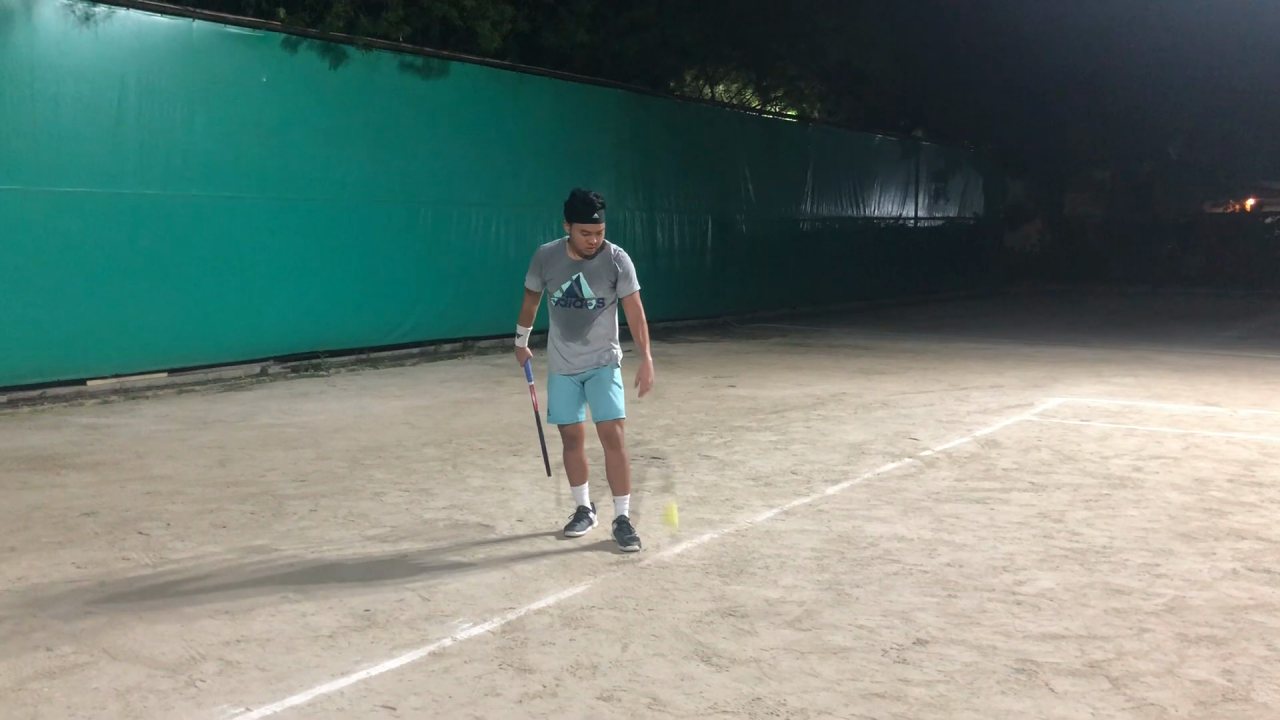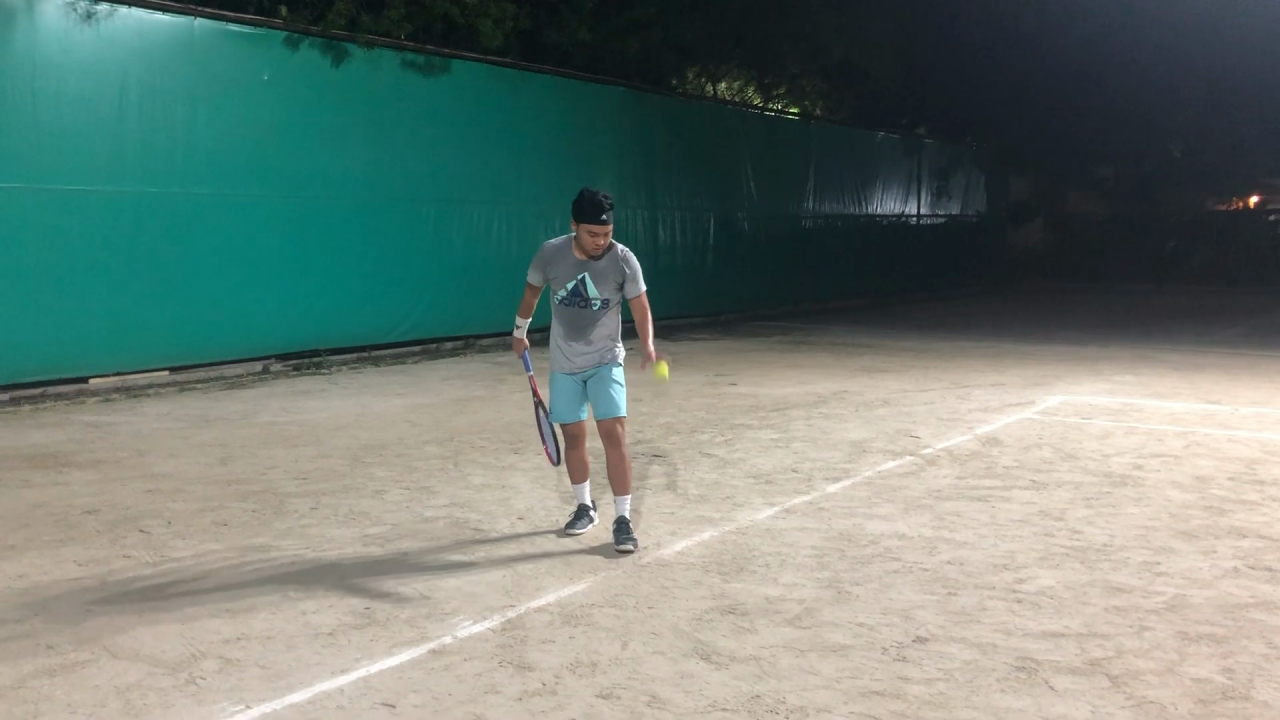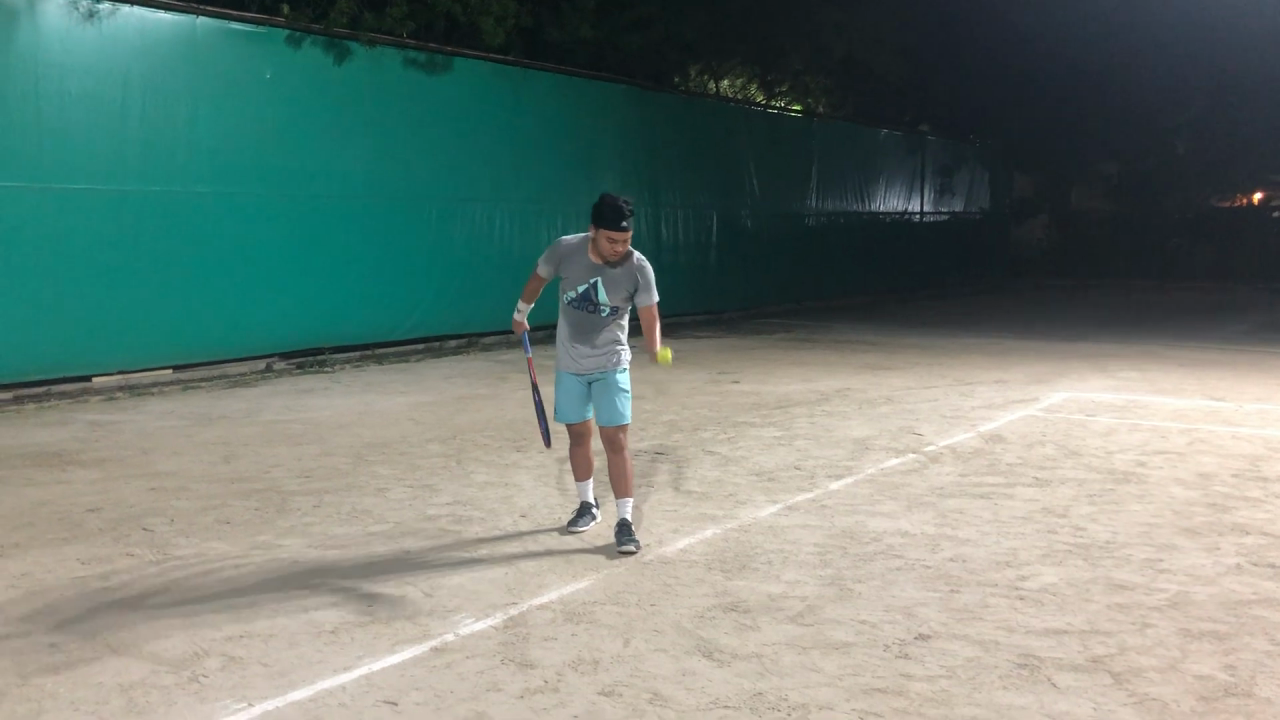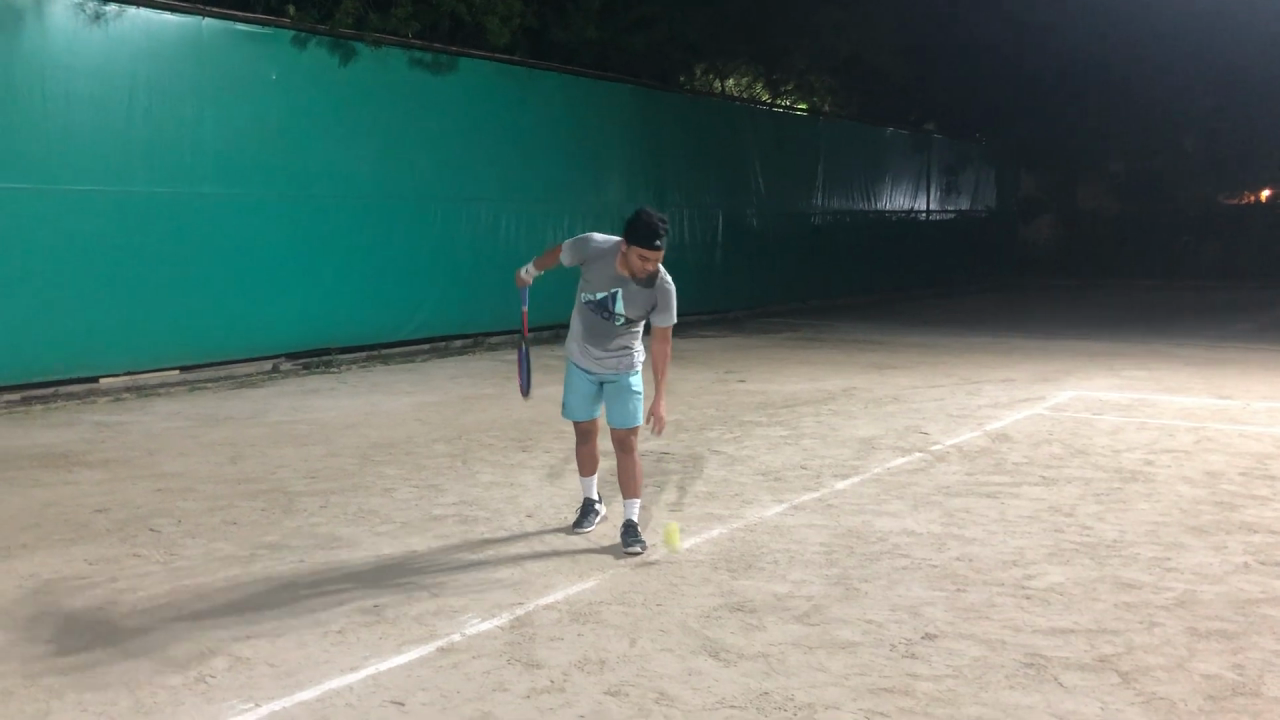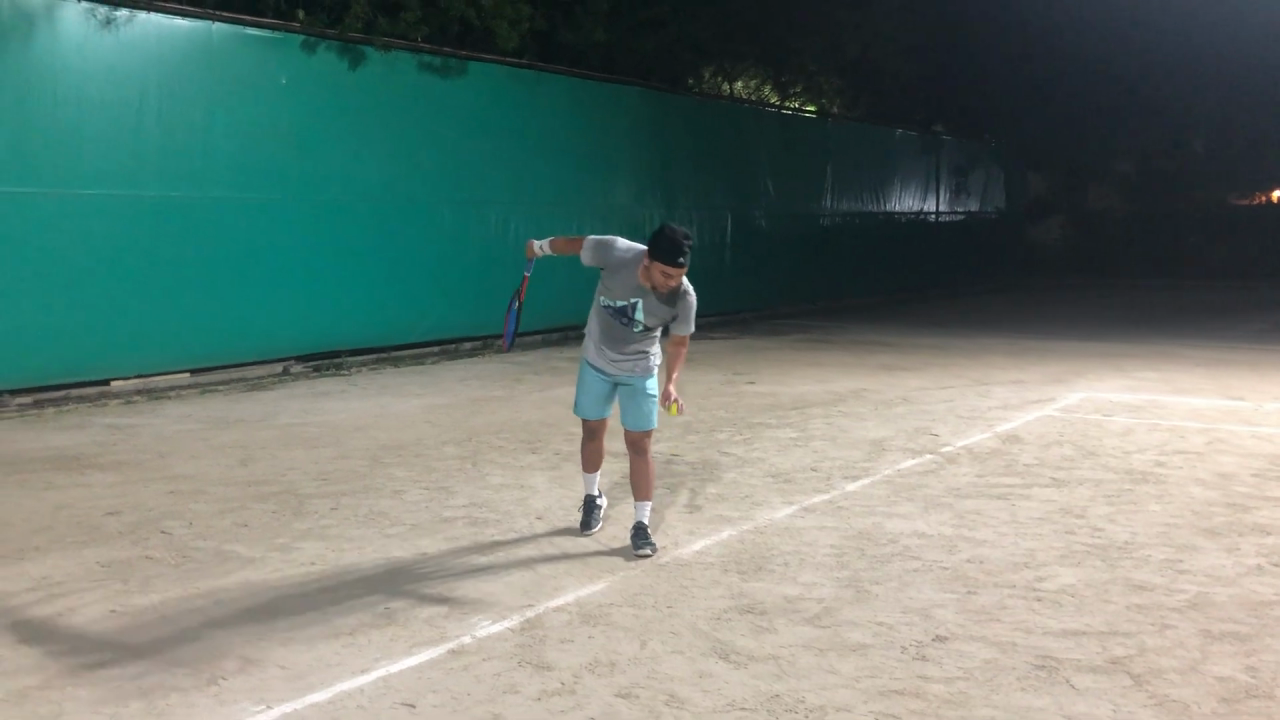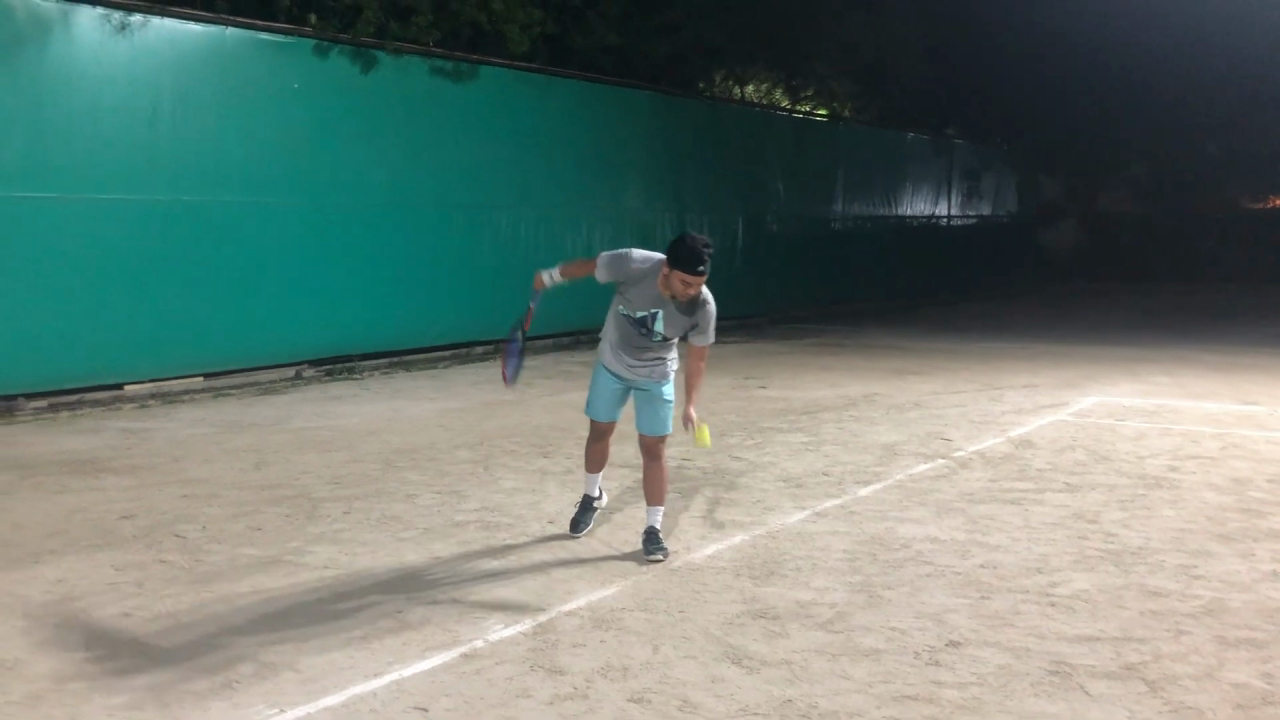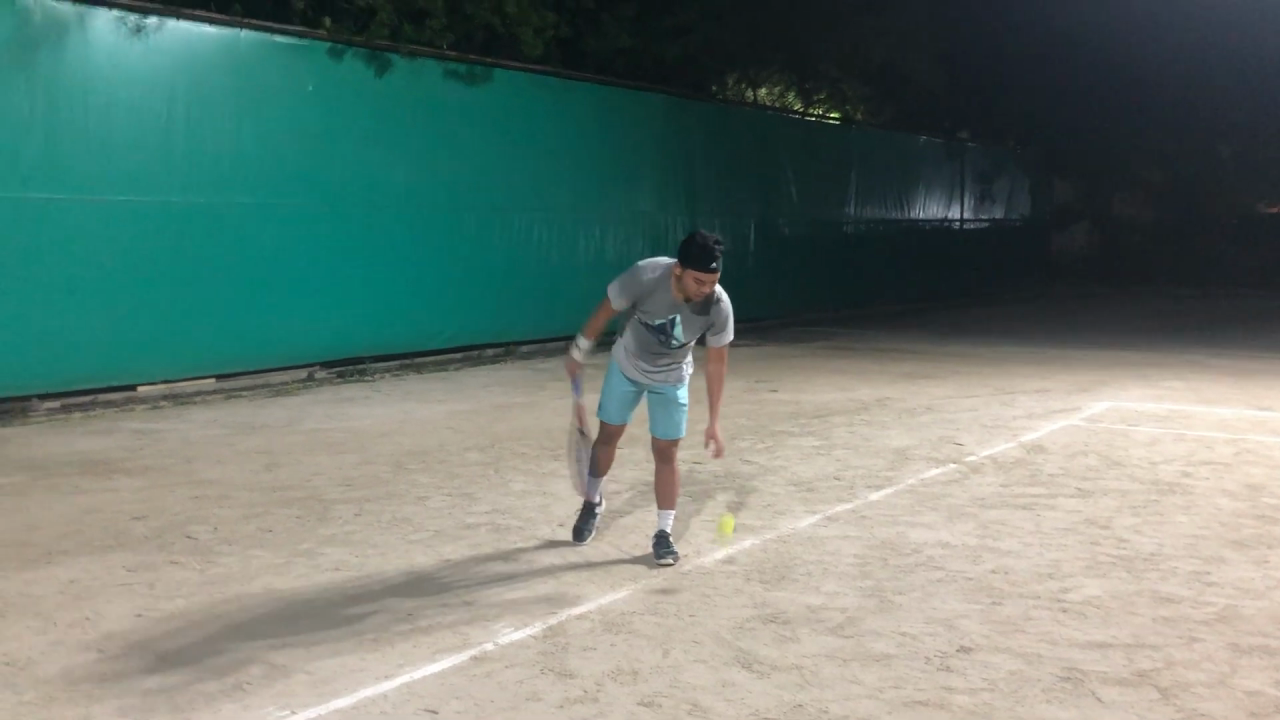
dt=0.2s
person 1, frame 1
left shoulder: (617, 260)
right shoulder: (545, 257)
left elbow: (634, 310)
right elbow: (531, 298)
left wrist: (646, 358)
right wrist: (521, 340)
left hip: (603, 364)
right hip: (562, 367)
left knee: (612, 436)
right knee: (571, 437)
left ankle: (622, 518)
right ankle: (584, 509)
person 1, frame 2
left shoulder: (624, 260)
right shoulder: (550, 253)
left elbow: (641, 309)
right elbow: (532, 291)
left wrist: (647, 345)
right wrist: (519, 332)
left hip: (605, 362)
right hip: (564, 365)
left knee: (614, 435)
right knee: (573, 436)
left ankle: (622, 519)
right ankle: (585, 507)
person 1, frame 3
left shoulder: (638, 268)
right shoulder: (564, 250)
left elbow: (650, 317)
right elbow: (538, 279)
left wrist: (655, 344)
right wrist: (520, 313)
left hip: (612, 365)
right hip: (570, 364)
left knee: (615, 439)
right knee: (579, 435)
left ankle: (624, 521)
right ankle: (588, 505)
person 1, frame 4
left shoulder: (662, 287)
right shoulder: (592, 247)
left elbow: (662, 341)
right elbow: (557, 253)
left wrist: (660, 398)
right wrist: (528, 271)
left hip: (624, 367)
right hip: (581, 360)
left knee: (626, 441)
right knee: (585, 432)
left ankle: (631, 522)
right ankle: (592, 501)
person 1, frame 5
left shoulder: (684, 298)
right shoulder: (615, 253)
left elbow: (679, 343)
right elbow: (576, 244)
left wrist: (671, 383)
right wrist: (541, 247)
left hip: (640, 369)
right hip: (596, 359)
left knee: (639, 443)
right knee: (592, 430)
left ankle: (641, 524)
right ankle: (593, 498)
person 1, frame 6
left shoulder: (703, 306)
right shoulder: (633, 265)
left elbow: (698, 357)
right elbow: (588, 266)
left wrist: (690, 404)
right wrist: (550, 276)
left hip: (657, 374)
right hip: (612, 363)
left knee: (653, 448)
right knee: (599, 432)
left ankle: (653, 529)
right ankle: (592, 497)
person 1, frame 7
left shoulder: (719, 306)
right shoulder: (645, 276)
left elbow: (717, 362)
right elbow: (606, 311)
left wrist: (714, 421)
right wrist: (580, 350)
left hip: (671, 378)
right hip: (626, 366)
left knee: (666, 452)
right knee: (608, 435)
left ankle: (663, 533)
right ankle: (592, 501)
